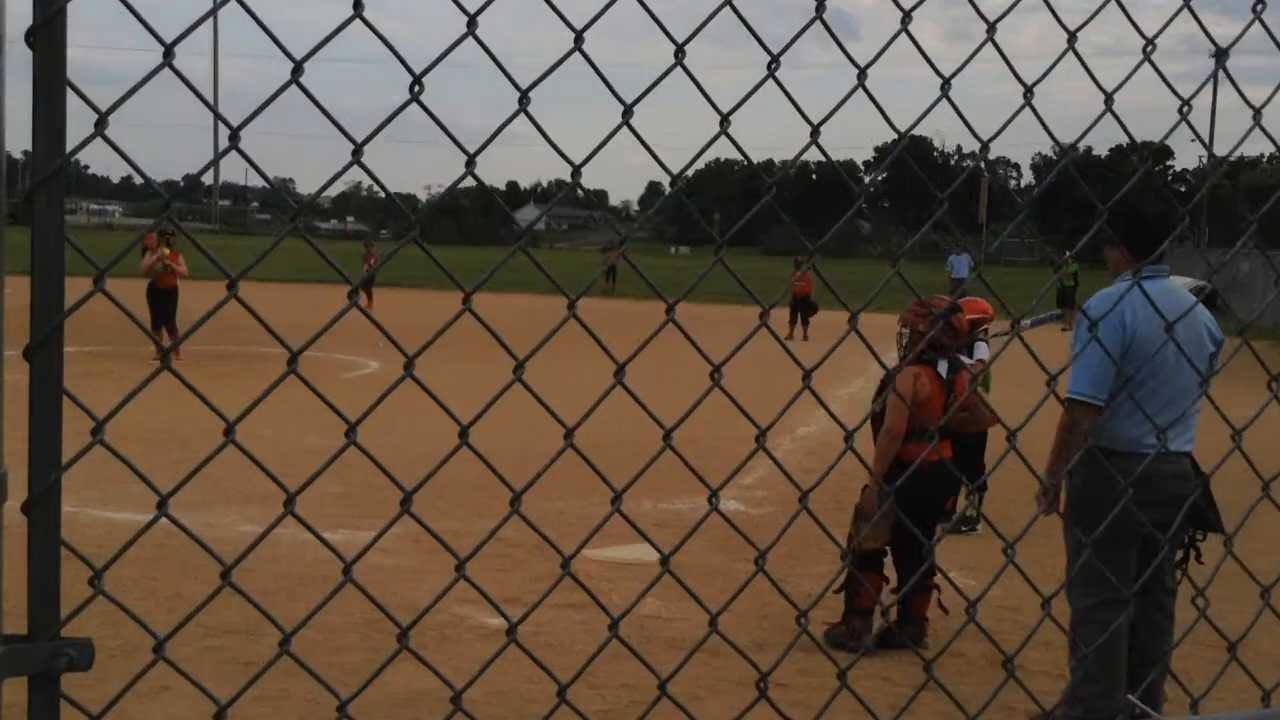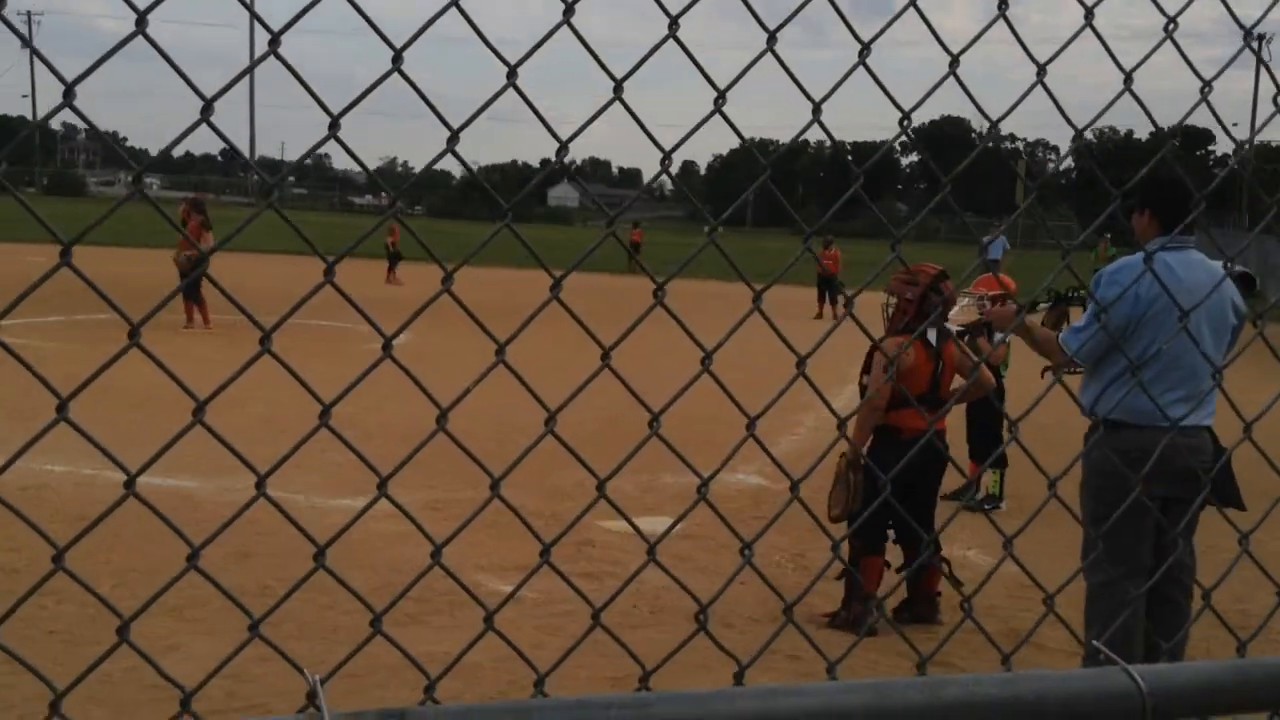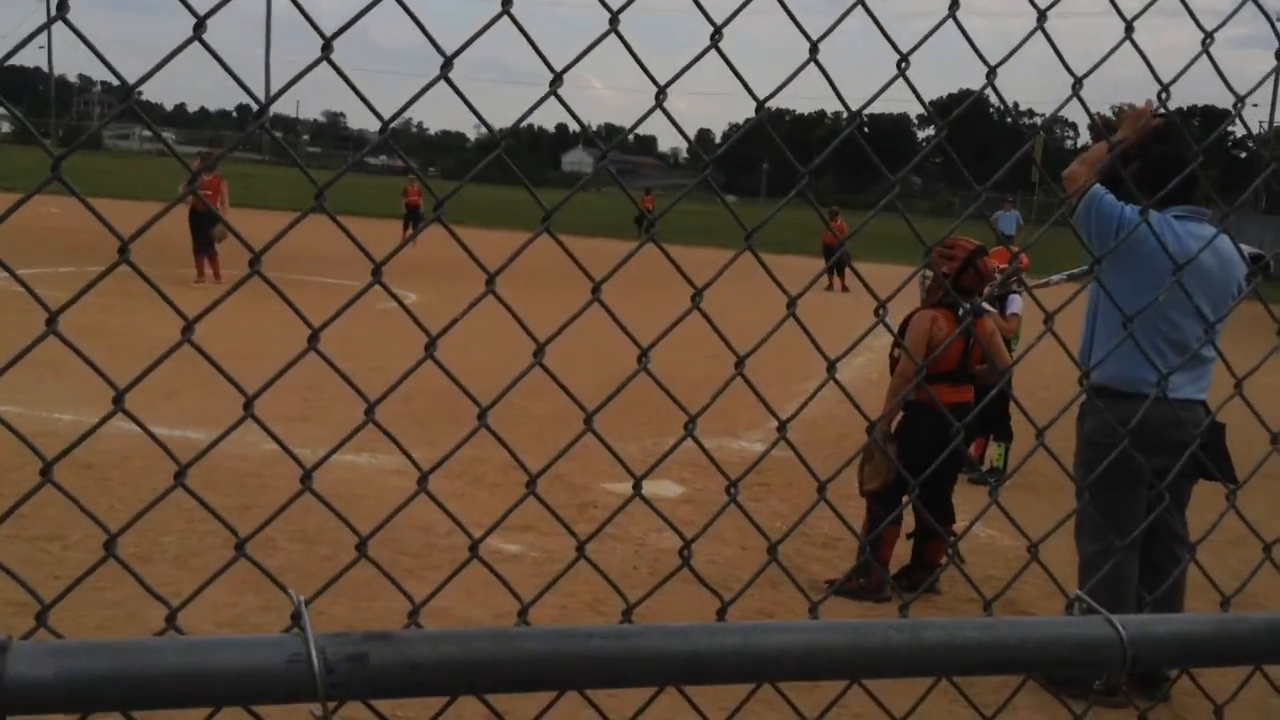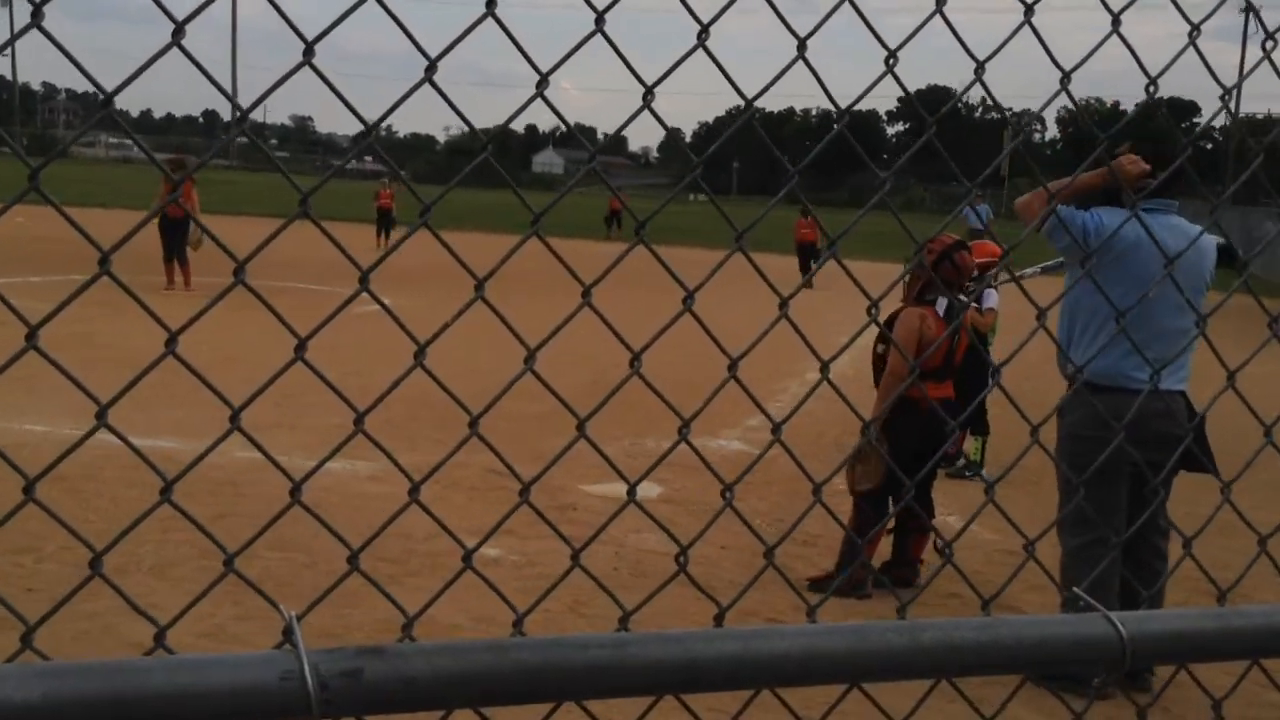
dt=1s
person 1, frame 1
left shoulder: (1109, 305)
right shoulder: (1200, 311)
left elbow: (1085, 405)
right elbow: (1194, 395)
left wrist: (1054, 473)
left hip: (1111, 471)
right hip: (1175, 472)
left knee: (1099, 597)
right knee: (1157, 597)
person 1, frame 2
left shoulder: (1126, 274)
right shoulder: (1223, 284)
left elbow: (1069, 351)
right elbow: (1211, 358)
left wrist: (1014, 322)
left hip: (1127, 443)
right hip: (1194, 445)
left knee: (1115, 573)
right knee: (1174, 571)
person 1, frame 3
left shoulder: (1132, 232)
right shoulder: (1230, 253)
left elbow: (1075, 177)
left wrist: (1124, 136)
left hip: (1121, 410)
right hip: (1187, 416)
left knee: (1109, 542)
right knee: (1166, 542)
left ankle: (1103, 670)
right ankle: (1151, 667)
person 1, frame 4
left shoulder: (1107, 227)
right shoulder: (1203, 245)
left elbow: (1026, 208)
left wrist: (1098, 178)
left hip: (1101, 404)
right hip: (1168, 408)
left knee: (1090, 534)
right knee: (1147, 534)
left ankle: (1087, 662)
right ankle: (1136, 658)
person 2, frame 1
left shoulder: (908, 375)
right shoulder: (960, 375)
left elbow: (893, 433)
right elbow: (988, 417)
left wrist: (874, 482)
left hip: (906, 474)
right hip: (940, 475)
left knee: (868, 545)
right knee: (918, 550)
left ankle: (857, 628)
right ankle: (911, 628)
person 2, frame 2
left shoulder: (894, 345)
right shoulder: (949, 345)
left elbow: (875, 402)
right elbow: (985, 382)
left wrist: (853, 449)
left hip: (895, 445)
right hip: (933, 446)
left knee: (869, 525)
right knee: (920, 525)
left ankle: (859, 609)
right ankle: (924, 602)
person 2, frame 3
left shoulder: (928, 318)
right shoulder: (982, 322)
left elbow: (906, 374)
right elbow: (1003, 366)
left wrist: (883, 422)
left hip: (926, 417)
right hip: (960, 417)
left knee: (886, 492)
right knee: (937, 495)
left ankle: (871, 577)
right ankle: (924, 571)
person 2, frame 4
left shoulder: (914, 315)
right shoulder: (958, 314)
left elbow: (896, 372)
left wrist: (875, 421)
left hip: (910, 412)
right hip: (941, 411)
left knee: (872, 488)
right knee: (916, 490)
left ankle: (852, 573)
right ankle: (905, 566)
person 3, frame 1
left shoulder: (980, 346)
right shoulder: (960, 346)
left elbow: (975, 375)
left wrist: (957, 358)
left knee: (973, 465)
right knee: (953, 461)
left ankle: (972, 518)
person 3, frame 2
right shoulder: (980, 324)
left elbow: (996, 358)
left wrist: (978, 336)
right wrist: (963, 334)
left hip: (991, 390)
left knee: (993, 441)
right knee: (975, 439)
left ankle: (995, 496)
right ankle: (972, 486)
person 3, frame 3
left shoulder: (1013, 299)
right shoulder: (993, 296)
left elbow: (1009, 331)
left wrist: (989, 309)
left knee: (998, 415)
right knee: (979, 411)
left ankle: (998, 469)
right ankle: (977, 458)
person 3, frame 4
left shoulder: (989, 293)
right shoulder: (970, 290)
left elbow: (985, 325)
left hip: (977, 358)
right hip: (961, 355)
left knee: (975, 408)
right knee: (957, 404)
left ankle: (976, 464)
right ankle: (955, 453)
